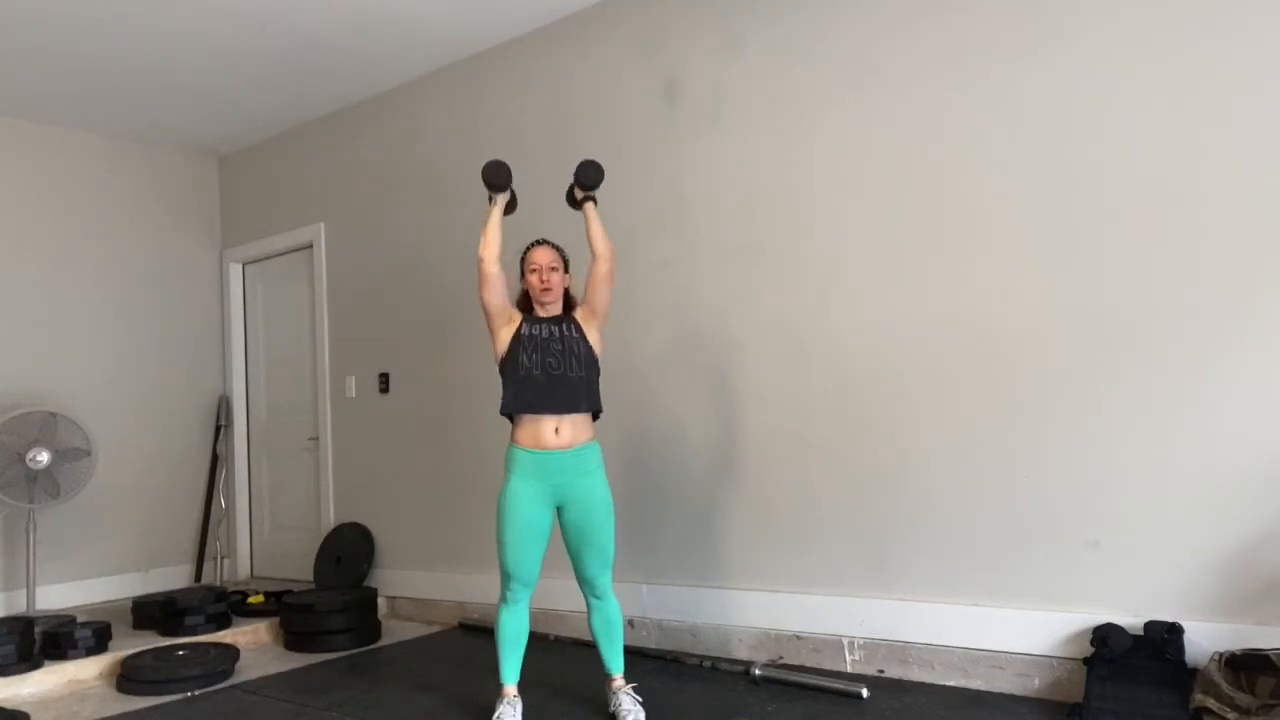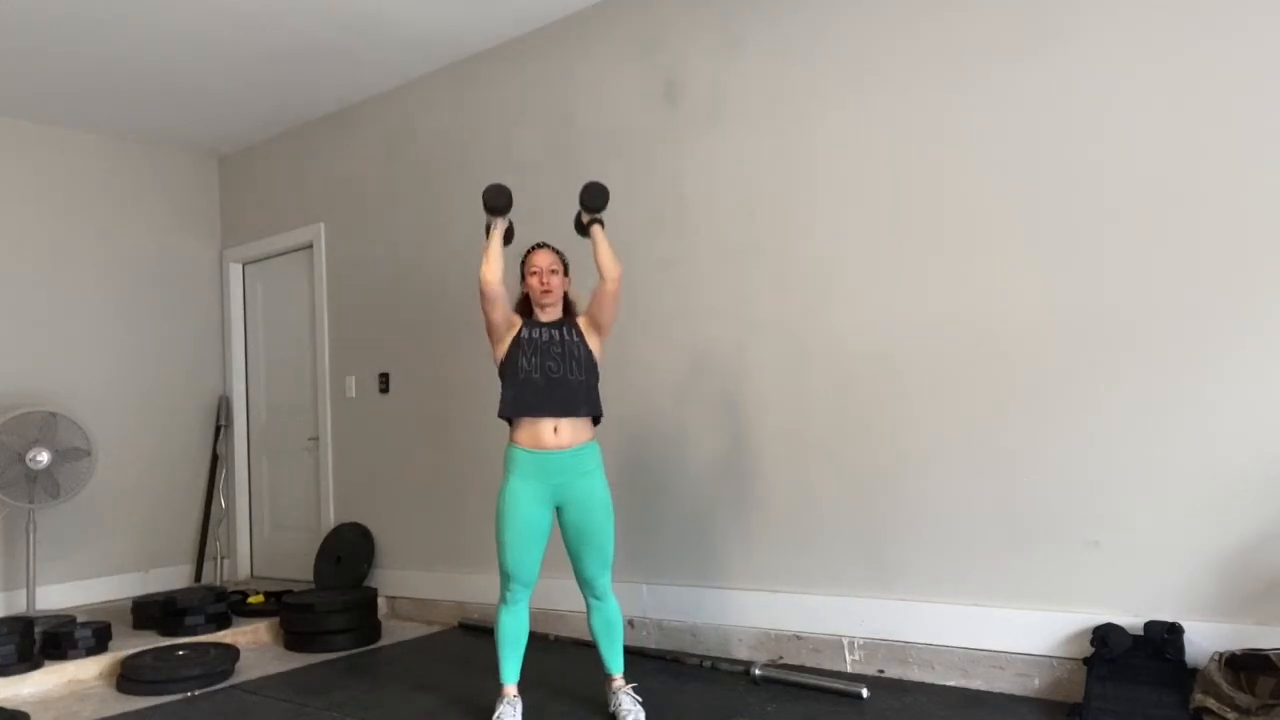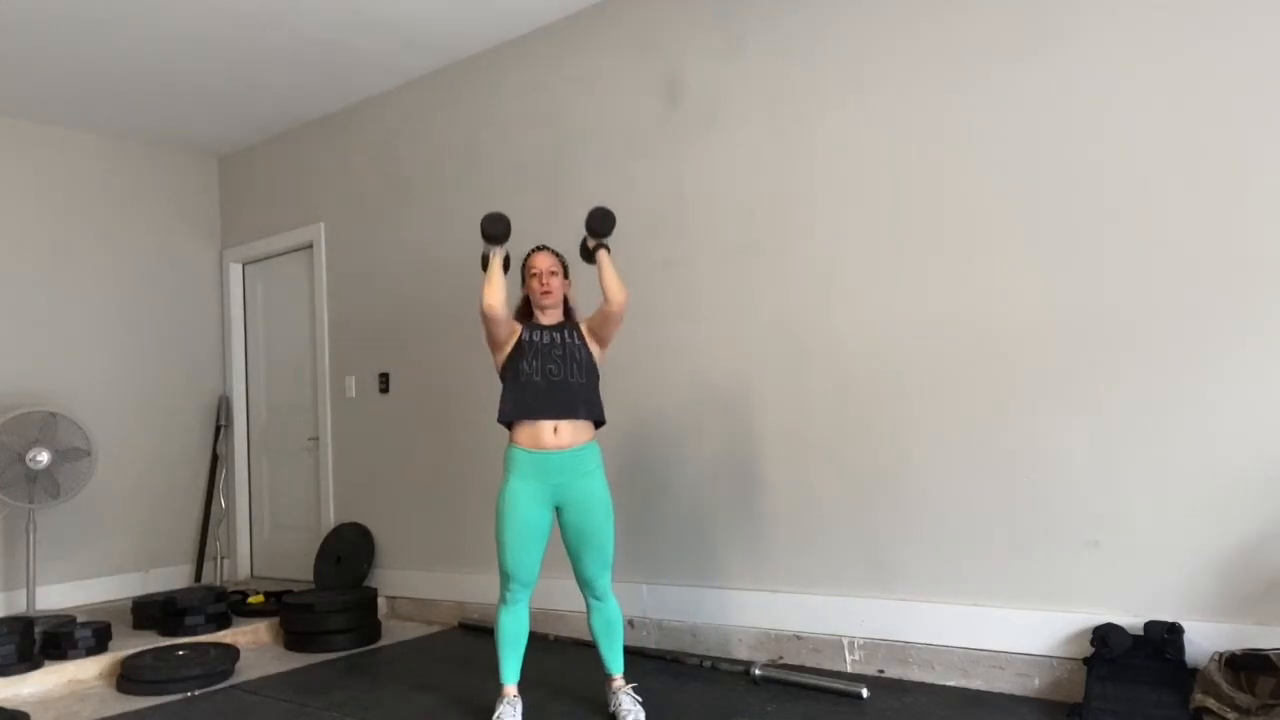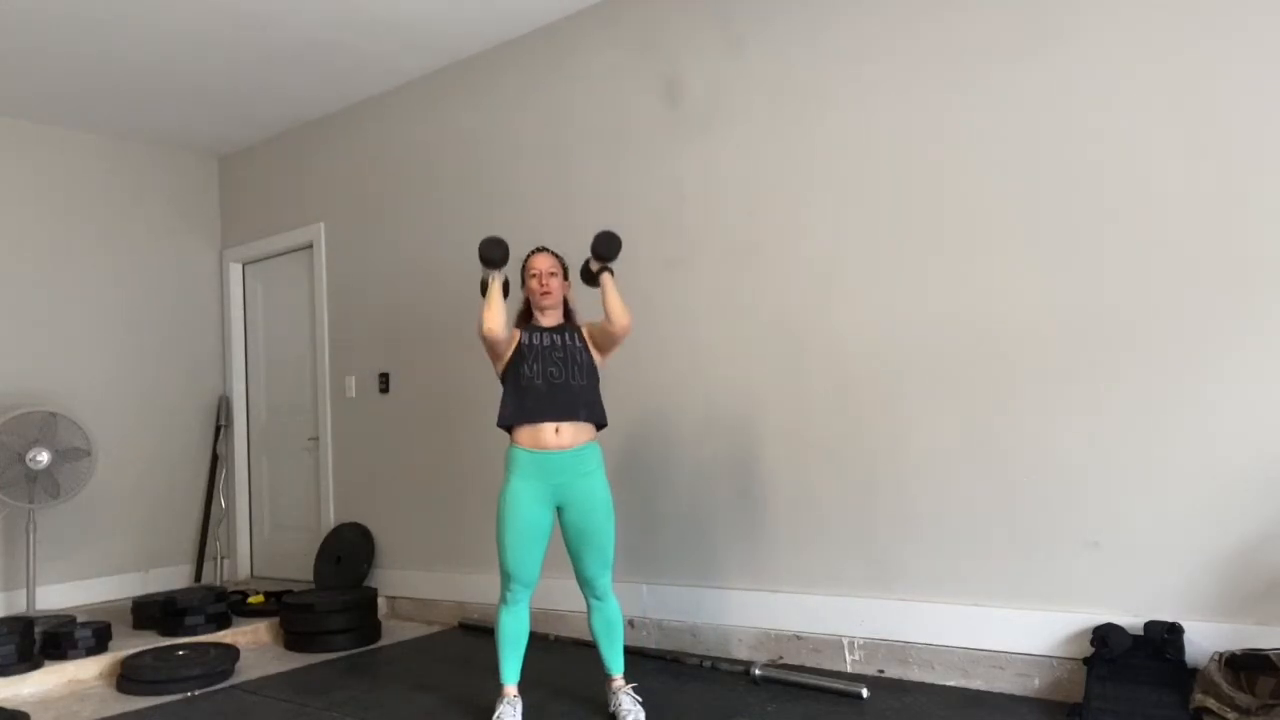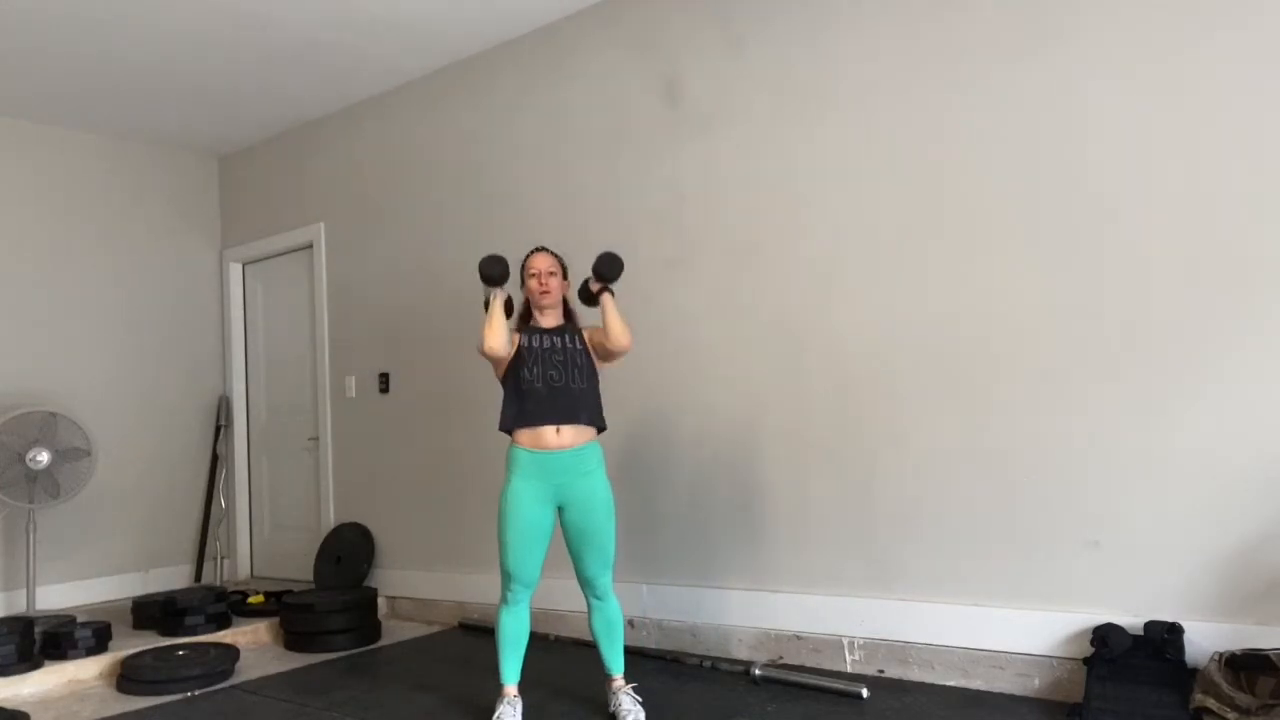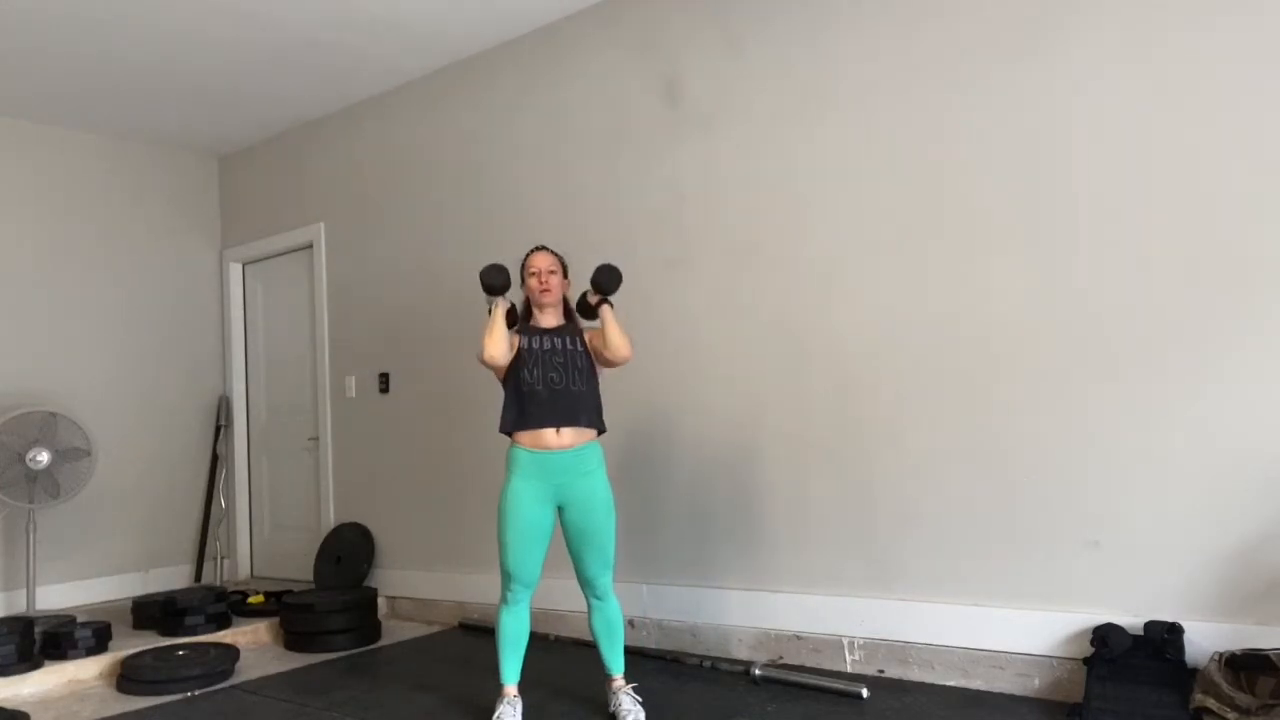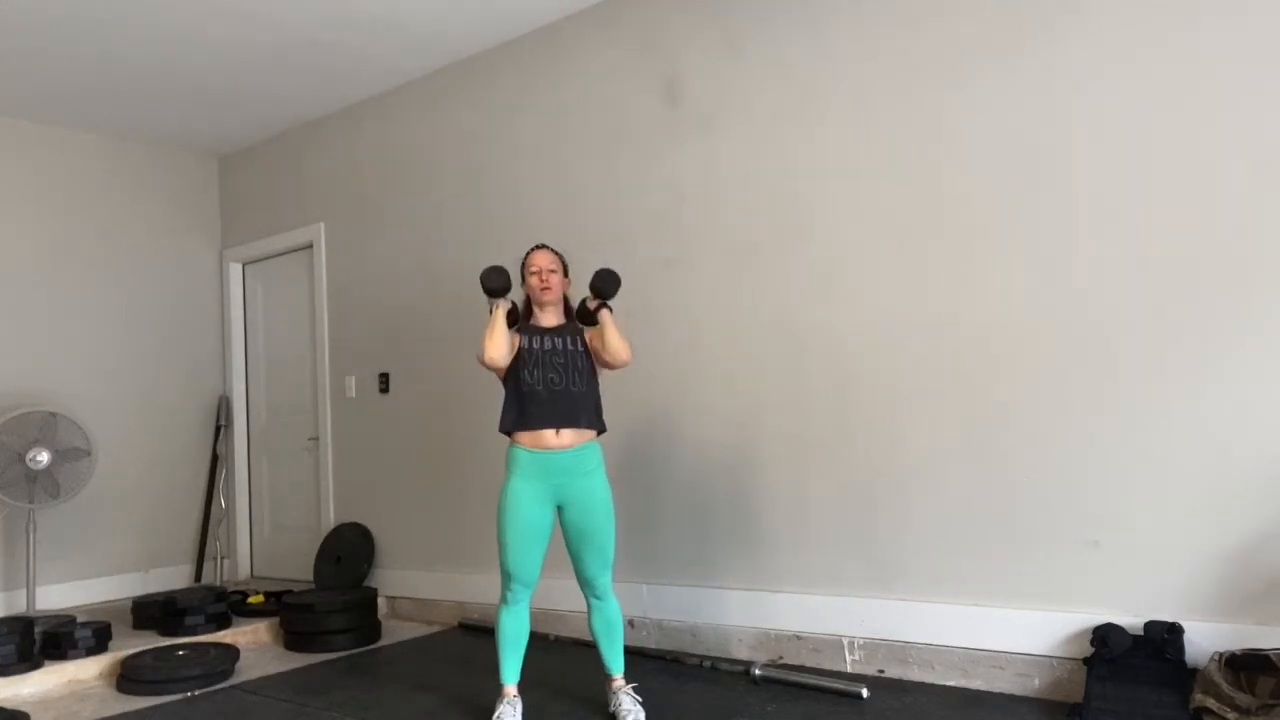
dt=0.1s
person 1, frame 1
left shoulder: (585, 323)
right shoulder: (510, 326)
left elbow: (604, 261)
right elbow: (487, 264)
left wrist: (587, 203)
right wrist: (498, 205)
left hip: (583, 467)
right hip: (526, 471)
left knee: (598, 585)
right knee: (516, 588)
person 1, frame 2
left shoulder: (587, 328)
right shoulder: (510, 331)
left elbow: (613, 281)
right elbow: (489, 285)
left wrist: (595, 227)
right wrist: (497, 229)
left hip: (582, 468)
right hip: (525, 470)
left knee: (598, 585)
right knee: (516, 588)
person 1, frame 3
left shoulder: (587, 335)
right shoulder: (511, 337)
left elbow: (617, 302)
right elbow: (491, 306)
left wrist: (599, 252)
right wrist: (497, 255)
left hip: (582, 469)
right hip: (525, 471)
left knee: (599, 586)
right knee: (515, 589)
person 1, frame 4
left shoulder: (585, 336)
right shoulder: (514, 338)
left elbow: (621, 328)
right elbow: (491, 332)
left wrist: (604, 277)
right wrist: (495, 283)
left hip: (583, 467)
right hip: (527, 470)
left knee: (598, 585)
right knee: (516, 588)
person 1, frame 5
left shoulder: (586, 339)
right shoulder: (514, 342)
left elbow: (621, 344)
right elbow: (491, 347)
left wrist: (604, 295)
right wrist: (496, 298)
left hip: (584, 468)
right hip: (527, 471)
left knee: (599, 585)
right knee: (517, 589)
person 1, frame 6
left shoulder: (586, 337)
right shoulder: (514, 339)
left elbow: (621, 354)
right elbow: (492, 358)
left wrist: (604, 306)
right wrist: (498, 307)
left hip: (584, 467)
right hip: (527, 470)
left knee: (599, 585)
right knee: (517, 588)
person 1, frame 7
left shoulder: (587, 337)
right shoulder: (514, 339)
left elbow: (621, 357)
right elbow: (492, 359)
left wrist: (603, 310)
right wrist: (499, 308)
left hip: (584, 467)
right hip: (527, 470)
left knee: (599, 585)
right knee: (516, 588)
